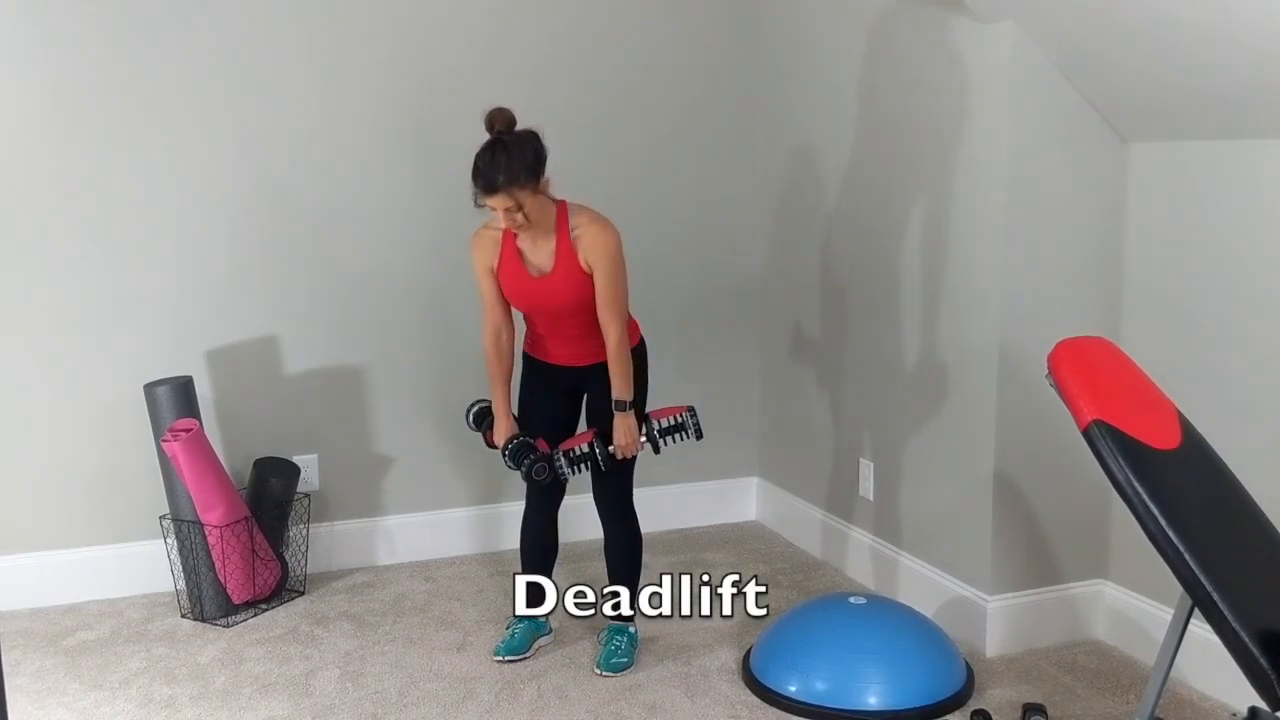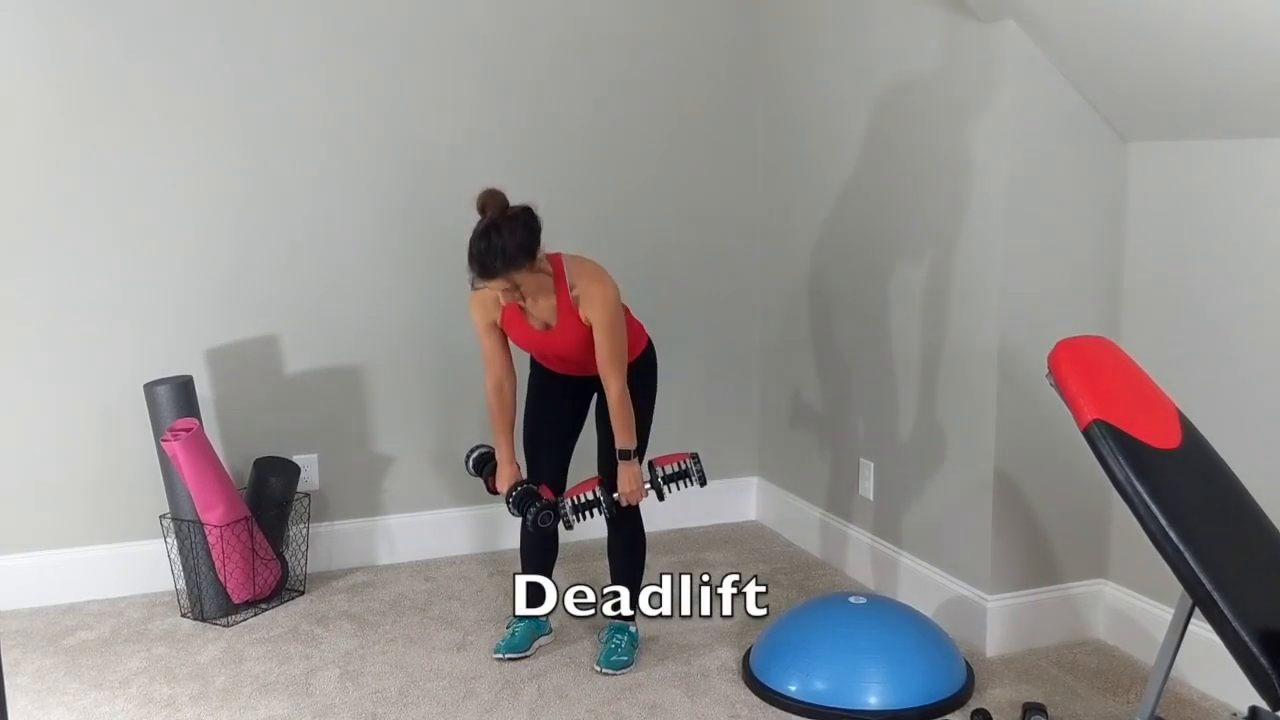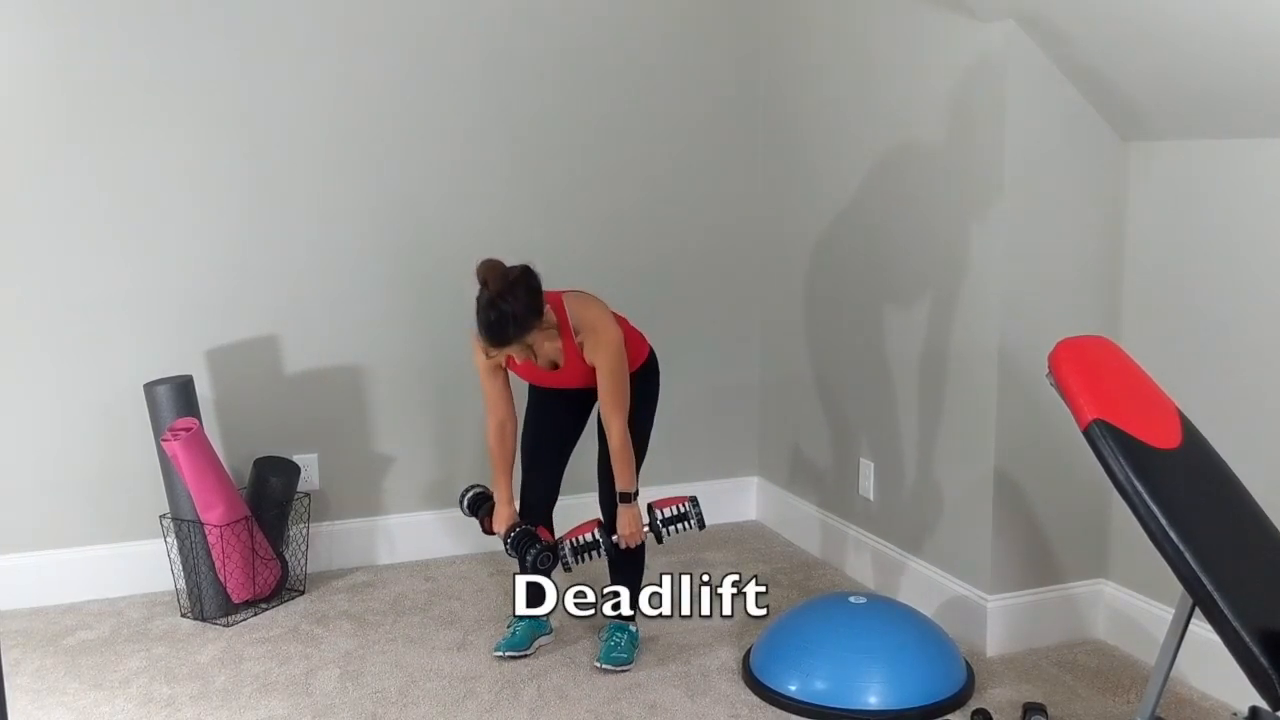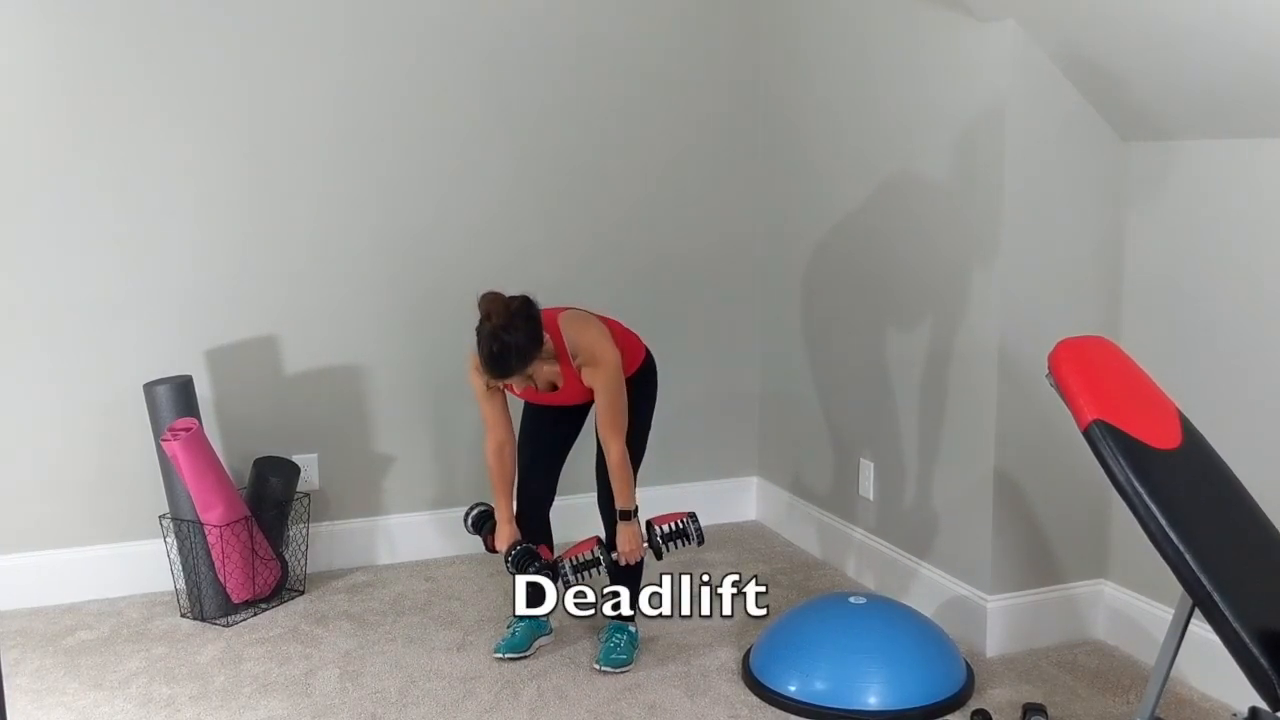
dt=0.5s
person 1, frame 1
left shoulder: (593, 234)
right shoulder: (486, 245)
left elbow: (614, 331)
right elbow: (497, 333)
left wrist: (623, 410)
right wrist: (502, 412)
left hip: (609, 364)
right hip: (546, 368)
left knee: (611, 498)
right knee: (540, 495)
left ankle: (622, 624)
right ankle: (533, 616)
person 1, frame 2
left shoulder: (592, 287)
right shoulder: (486, 301)
left elbow: (613, 382)
right elbow: (500, 382)
left wrist: (627, 459)
right wrist: (505, 459)
left hip: (628, 370)
right hip: (553, 375)
left knee: (619, 499)
left ankle: (623, 623)
right ankle: (532, 616)
person 1, frame 3
left shoulder: (595, 327)
right shoulder: (489, 341)
left elbow: (615, 425)
right elbow: (500, 422)
left wrist: (628, 500)
right wrist: (503, 500)
left hip: (630, 374)
right hip: (555, 387)
left knee: (613, 504)
right knee: (535, 496)
left ankle: (624, 621)
right ankle: (533, 615)
person 1, frame 4
left shoulder: (593, 348)
right shoulder: (488, 363)
left elbow: (614, 444)
right elbow: (499, 441)
left wrist: (628, 520)
right wrist: (504, 519)
left hip: (629, 376)
right hip: (553, 394)
left knee: (611, 502)
right knee: (531, 496)
left ankle: (622, 623)
right ankle: (533, 616)
